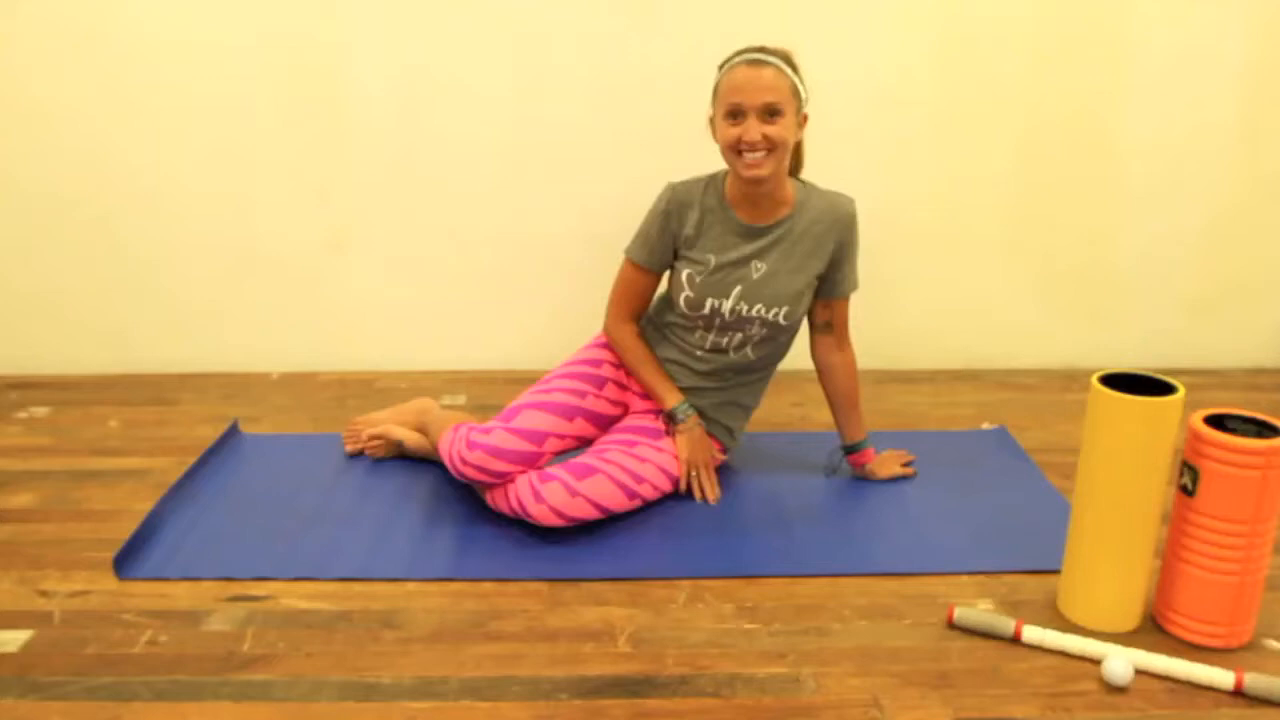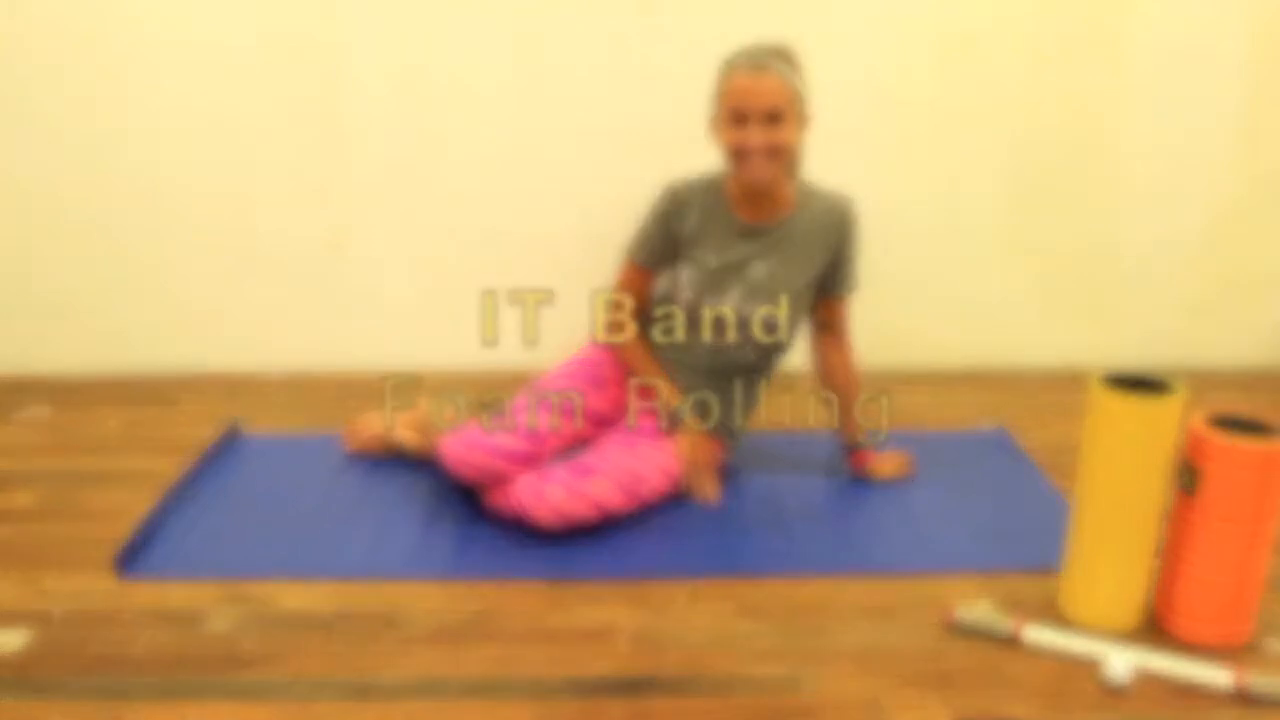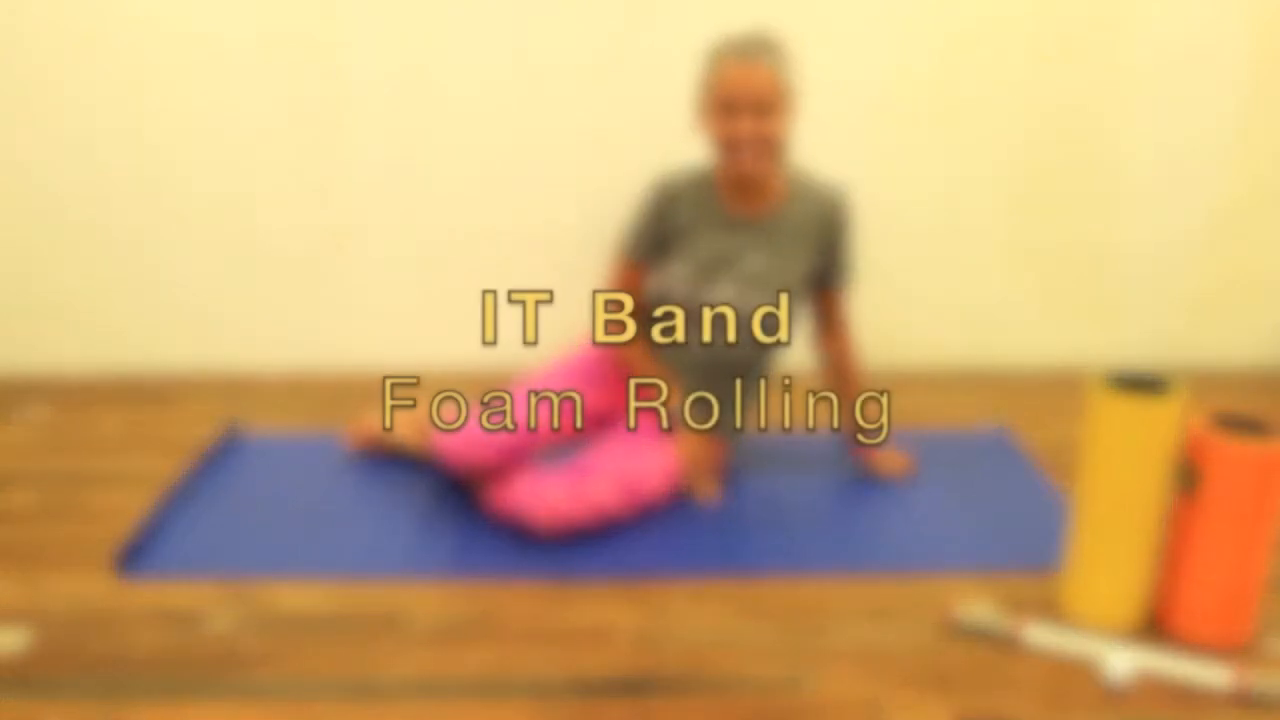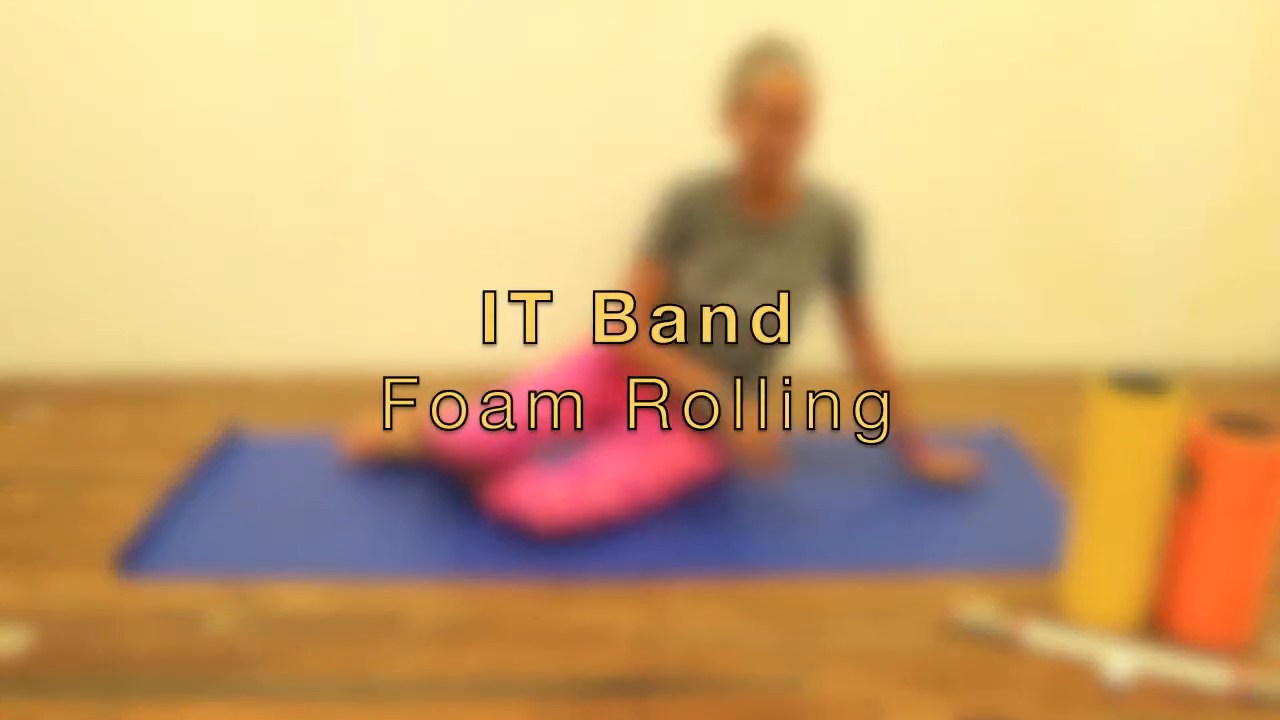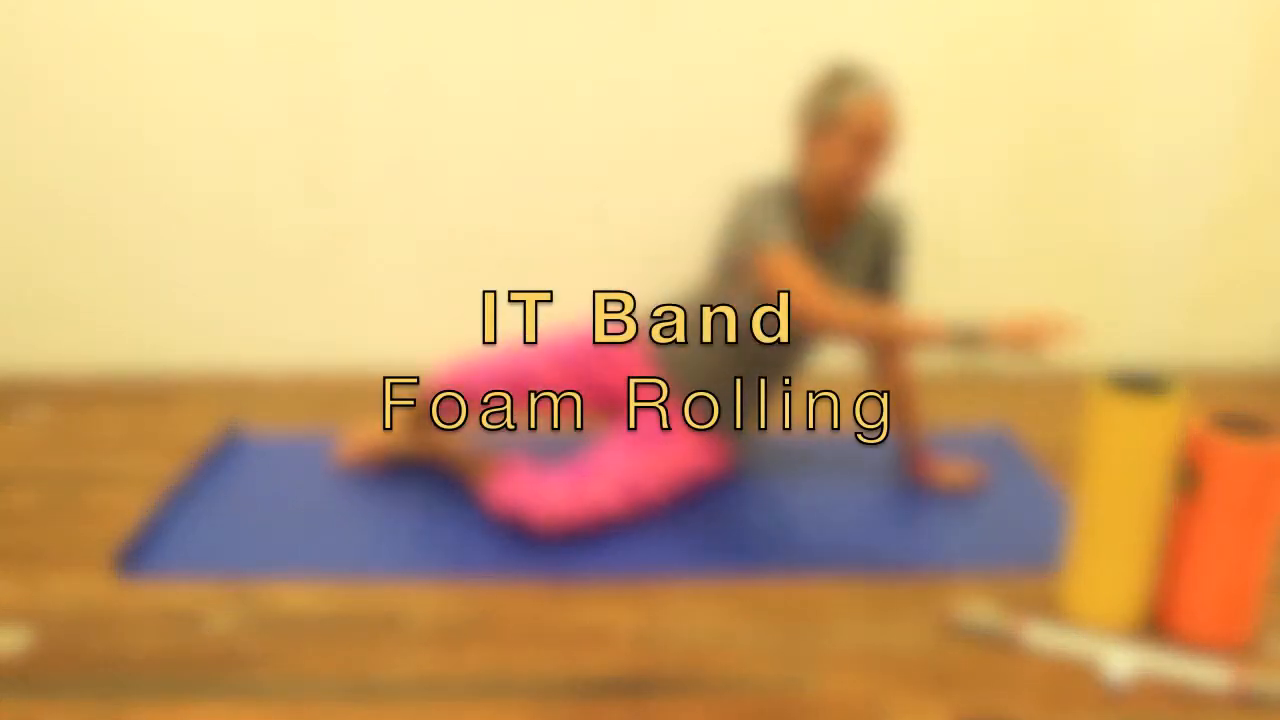
dt=0.3s
person 1, frame 1
left shoulder: (832, 220)
right shoulder: (682, 203)
left elbow: (830, 338)
right elbow: (619, 322)
left wrist: (859, 449)
right wrist: (681, 413)
left hip: (705, 421)
right hip: (626, 370)
left knee: (547, 503)
right knee: (487, 459)
left ankle: (435, 440)
right ankle: (430, 418)
person 1, frame 2
left shoulder: (830, 221)
right shoulder: (682, 203)
left elbow: (830, 337)
right elbow: (619, 321)
left wrist: (858, 449)
right wrist: (682, 412)
left hip: (702, 419)
right hip: (626, 369)
left knee: (546, 502)
right knee: (486, 461)
left ankle: (430, 440)
right ankle: (428, 423)
person 1, frame 3
left shoulder: (821, 213)
right shoulder: (673, 199)
left elbow: (833, 331)
left wrist: (865, 444)
right wrist: (680, 412)
left hip: (700, 421)
right hip: (623, 371)
left knee: (547, 508)
right knee: (478, 449)
left ankle: (427, 441)
right ankle: (422, 430)
person 1, frame 4
left shoulder: (831, 221)
right shoulder: (689, 202)
left elbow: (862, 336)
right elbow: (628, 329)
left wrist: (912, 447)
right wrist: (725, 402)
left hip: (694, 428)
right hip: (626, 371)
left knee: (545, 505)
right knee: (475, 440)
left ankle: (431, 445)
right ankle: (425, 434)
person 1, frame 5
left shoulder: (881, 230)
right shoulder: (761, 210)
left elbow: (885, 347)
right elbow: (819, 314)
left wrist: (918, 459)
right wrist: (973, 331)
left hip: (700, 432)
right hip: (645, 361)
left knee: (546, 508)
right knee: (468, 387)
left ankle: (446, 452)
right ankle: (416, 431)
